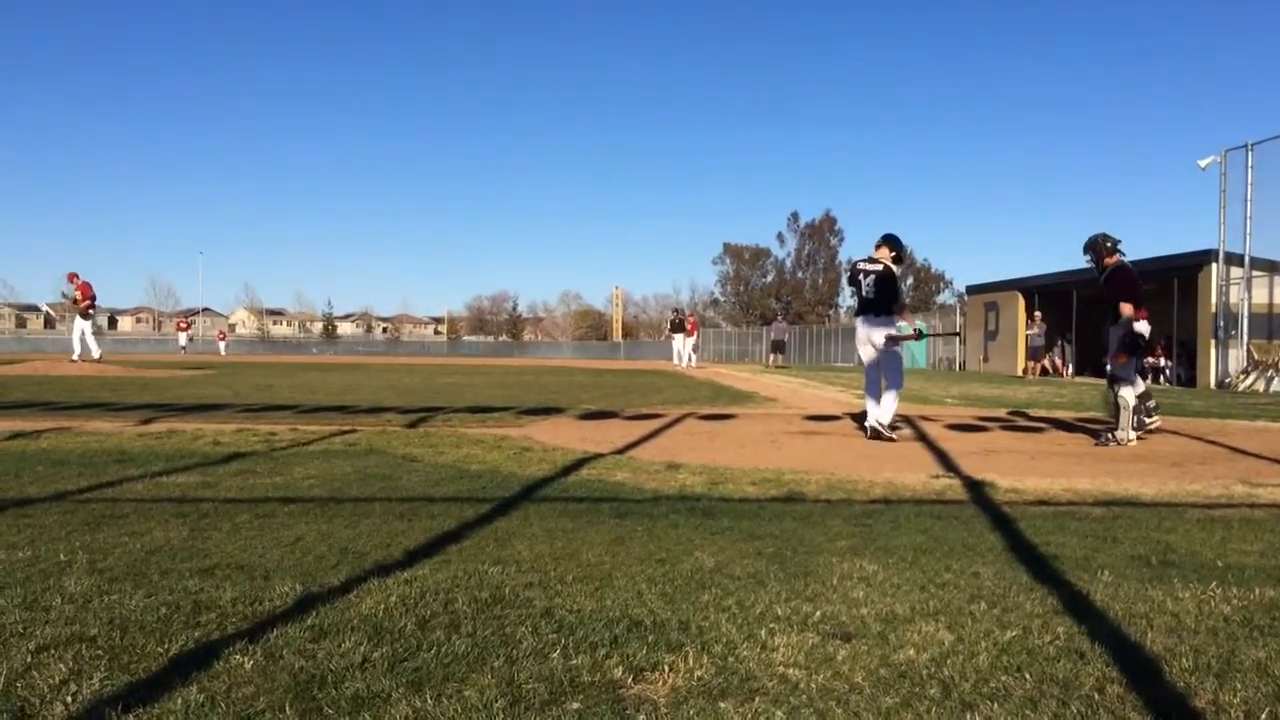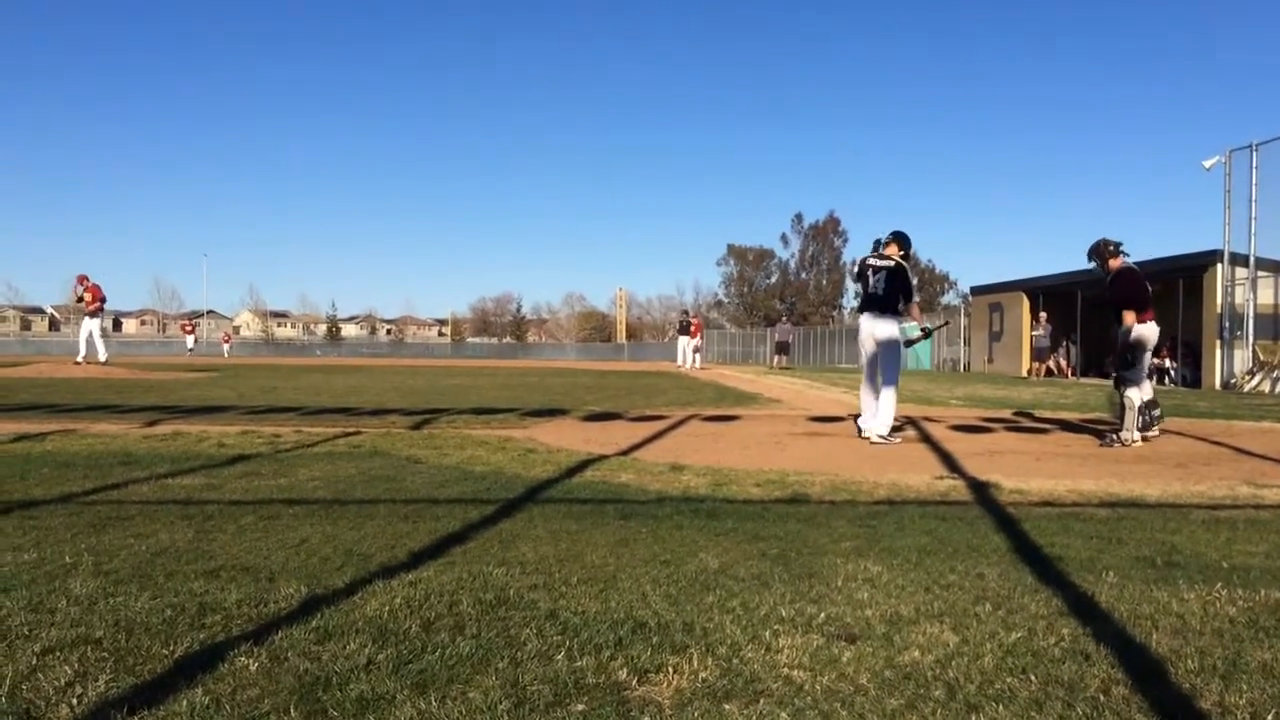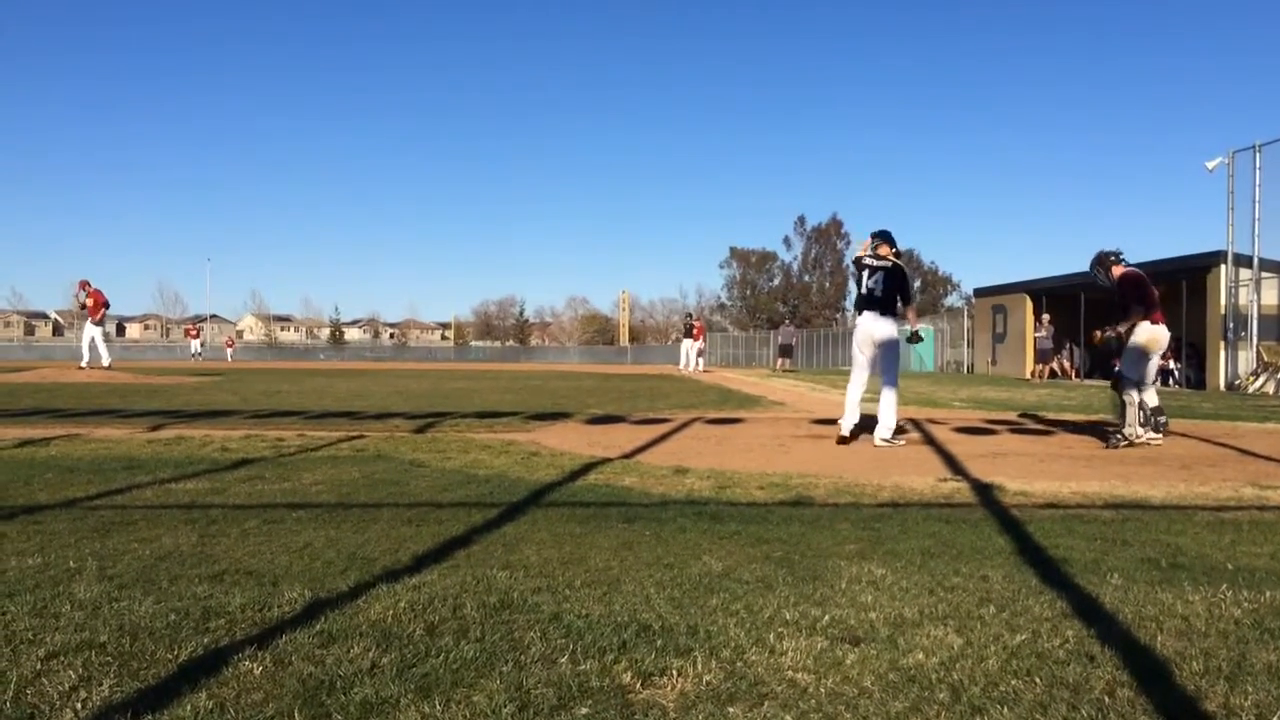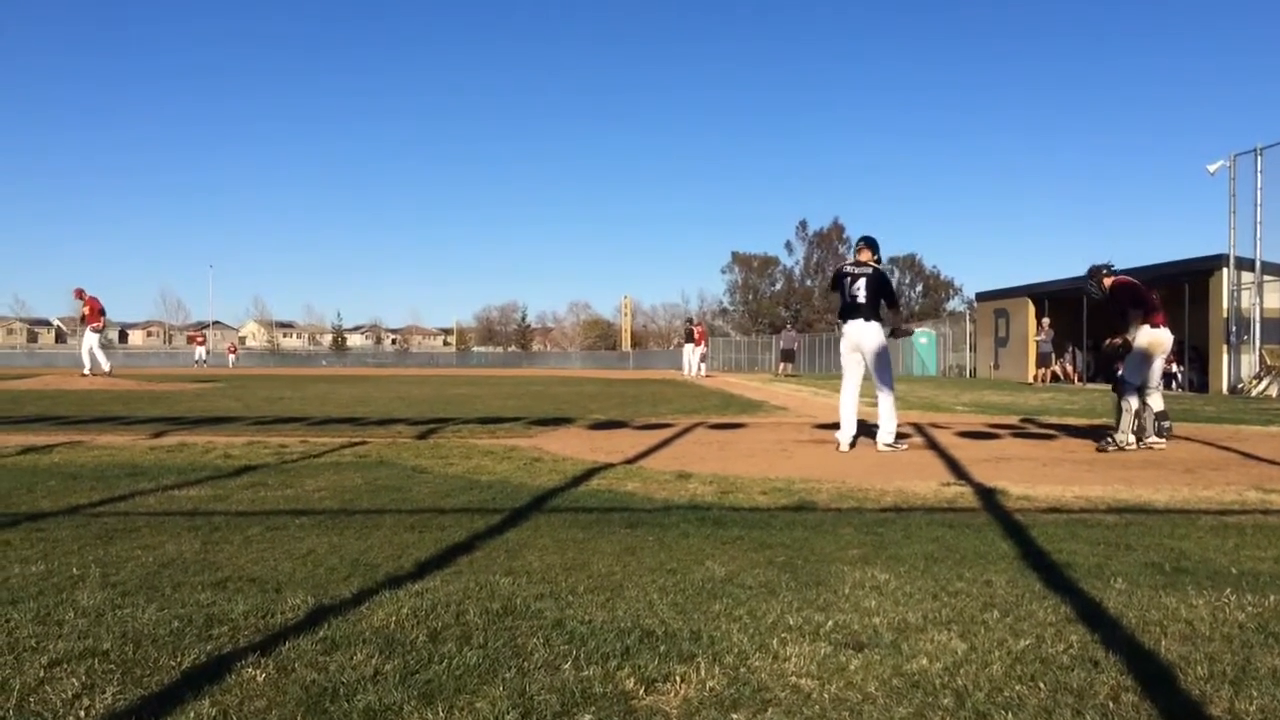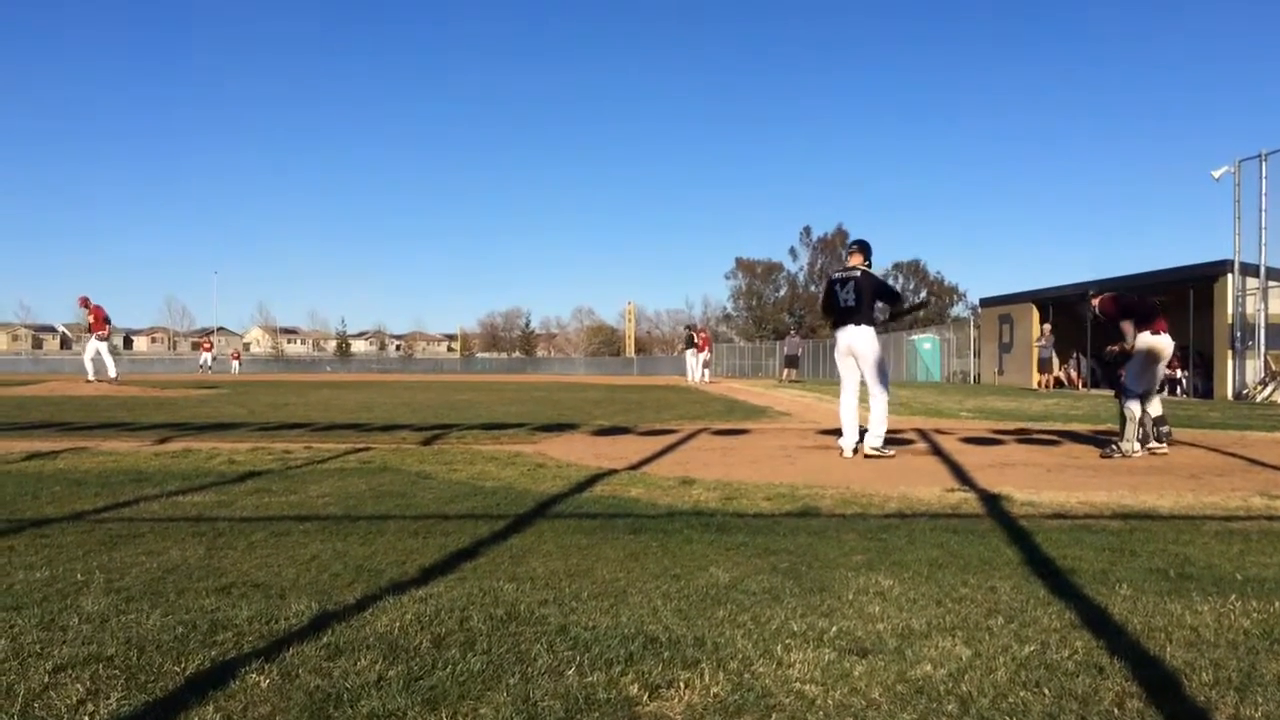
dt=0.3s
person 1, frame 1
left shoulder: (857, 266)
right shoulder: (889, 270)
right elbow: (897, 304)
right wrist: (913, 326)
left hip: (861, 325)
right hip: (882, 325)
left knee: (871, 377)
right knee: (894, 378)
left ankle: (872, 424)
right ankle: (881, 419)
person 1, frame 2
left shoulder: (866, 261)
right shoulder: (900, 267)
right elbow: (910, 302)
left wrist: (875, 251)
right wrist: (922, 325)
left hip: (865, 321)
right hip: (887, 324)
left knee: (868, 377)
right knee: (889, 380)
left ankle: (865, 426)
right ankle: (880, 431)
person 1, frame 3
left shoulder: (863, 261)
right shoulder: (897, 268)
right elbow: (907, 303)
left wrist: (871, 239)
right wrist: (914, 328)
left hip: (862, 323)
right hip: (885, 325)
left knee: (857, 377)
right knee: (889, 381)
left ankle: (847, 425)
right ankle: (883, 434)
person 1, frame 4
left shoulder: (843, 270)
right shoulder: (877, 273)
left elbow: (833, 286)
right elbow: (892, 305)
right wrist: (897, 326)
left hip: (848, 330)
right hip: (871, 329)
left knee: (849, 386)
right knee: (884, 386)
left ankle: (845, 438)
right ankle: (886, 438)
person 1, frame 5
left shoulder: (833, 279)
right shoulder: (867, 277)
left elbow: (826, 313)
right elbow: (896, 298)
left hip: (841, 336)
right hip: (863, 333)
left knee: (848, 391)
right knee: (878, 390)
left ankle: (848, 444)
right ankle: (874, 442)
person 2, frame 1
left shoulder: (1116, 273)
right shoulder: (1123, 270)
left elbow: (1125, 303)
left wrist: (1128, 333)
left hip: (1127, 328)
right hip: (1137, 326)
left knee: (1121, 379)
right knee: (1128, 375)
left ankle: (1124, 433)
right ankle: (1148, 415)
person 2, frame 2
left shoulder: (1122, 275)
right shoulder: (1130, 272)
left elbow: (1129, 311)
left wrist: (1122, 343)
left hip: (1137, 329)
right hip: (1148, 327)
left knee: (1127, 381)
right knee: (1139, 377)
left ankle: (1129, 434)
right ankle: (1150, 423)
person 2, frame 3
left shoulder: (1127, 278)
right shoulder: (1132, 277)
left elbow: (1138, 311)
left wrist: (1119, 329)
right wrist: (1120, 329)
left hip: (1147, 331)
right hip: (1158, 332)
left knee: (1126, 379)
right knee: (1146, 384)
left ankle: (1132, 430)
right ankle: (1153, 431)
person 2, frame 4
left shoulder: (1118, 286)
right shoulder: (1127, 285)
left elbow: (1136, 315)
left wrist: (1126, 339)
right wrist: (1122, 338)
left hip: (1150, 334)
right hip: (1163, 335)
left knee: (1127, 383)
right knee: (1151, 387)
left ankle: (1124, 437)
right ankle: (1156, 435)
person 2, frame 5
left shoulder: (1105, 303)
right shoulder: (1117, 300)
left elbow: (1128, 326)
left wrist: (1125, 347)
right wrist: (1122, 347)
left hip: (1150, 340)
right hip: (1164, 341)
left knee: (1128, 391)
right knee: (1149, 392)
left ankle: (1129, 445)
right ankle: (1157, 441)
